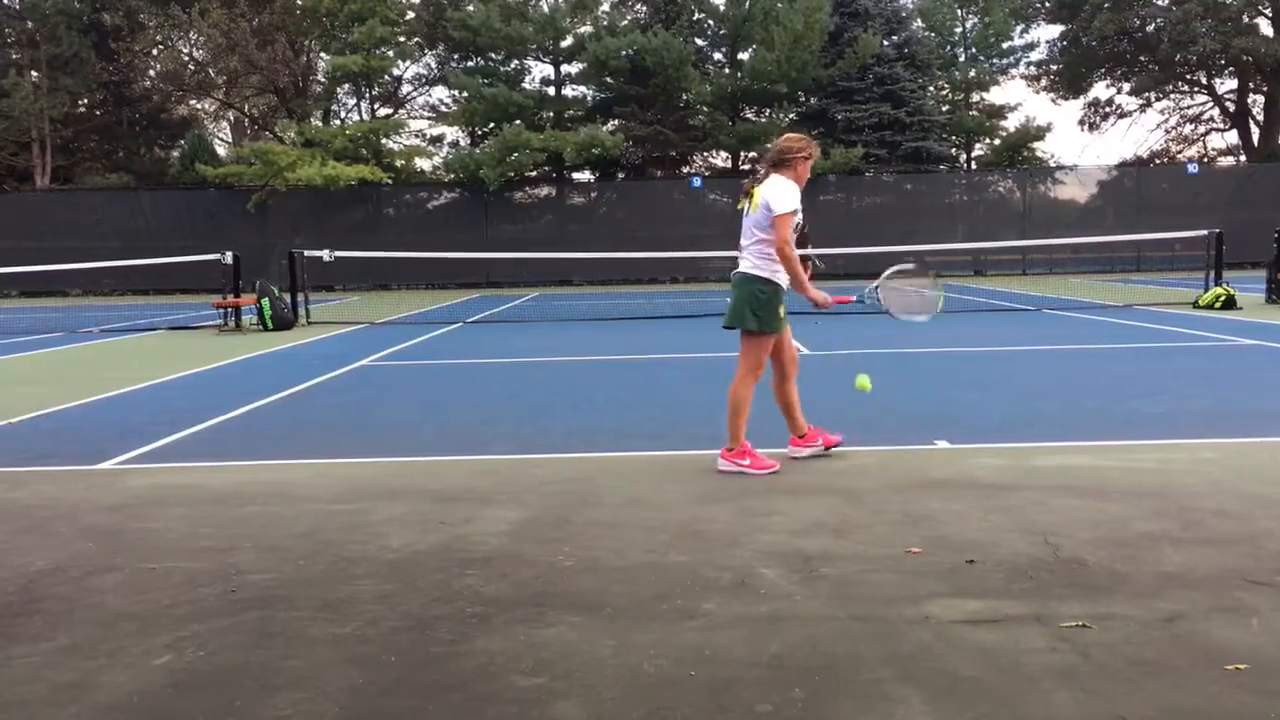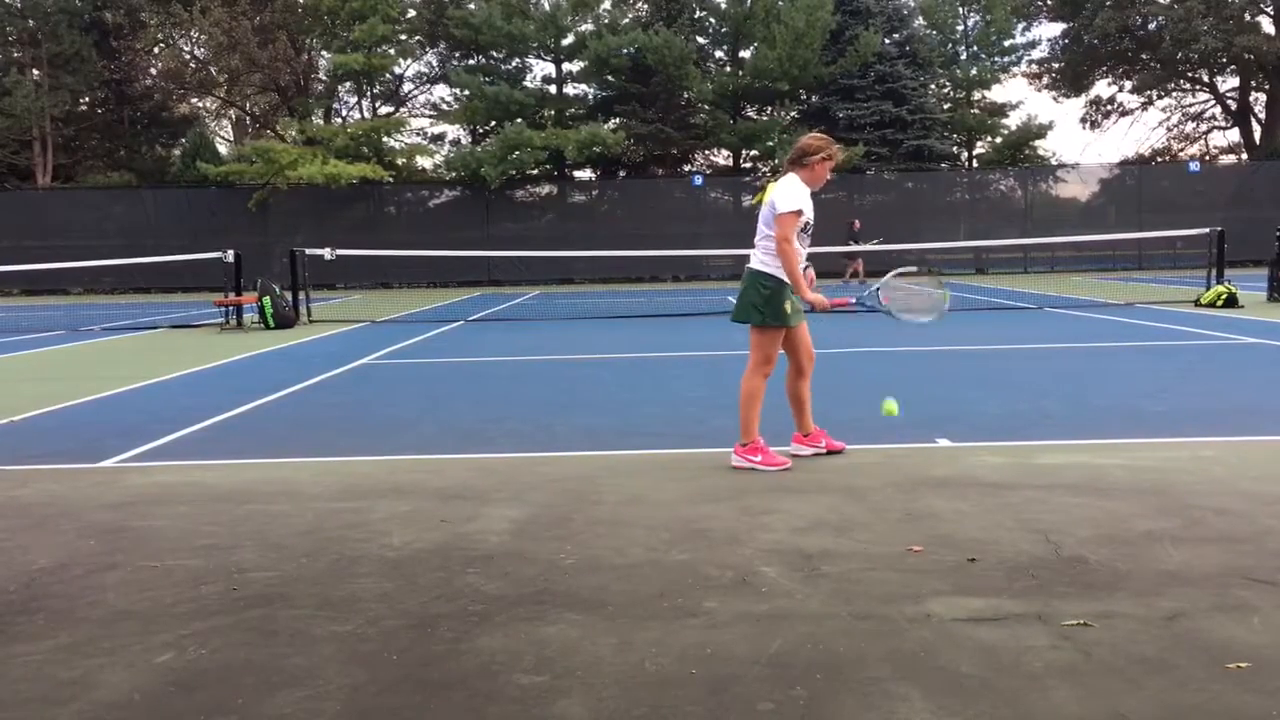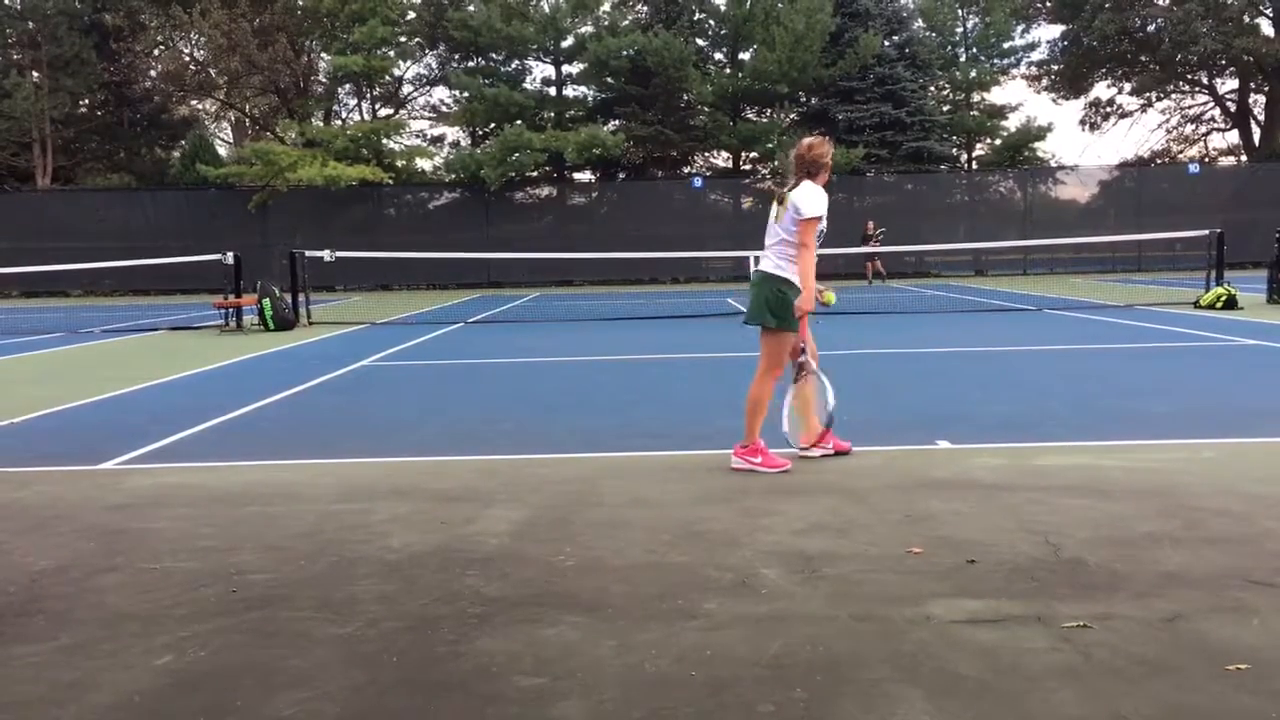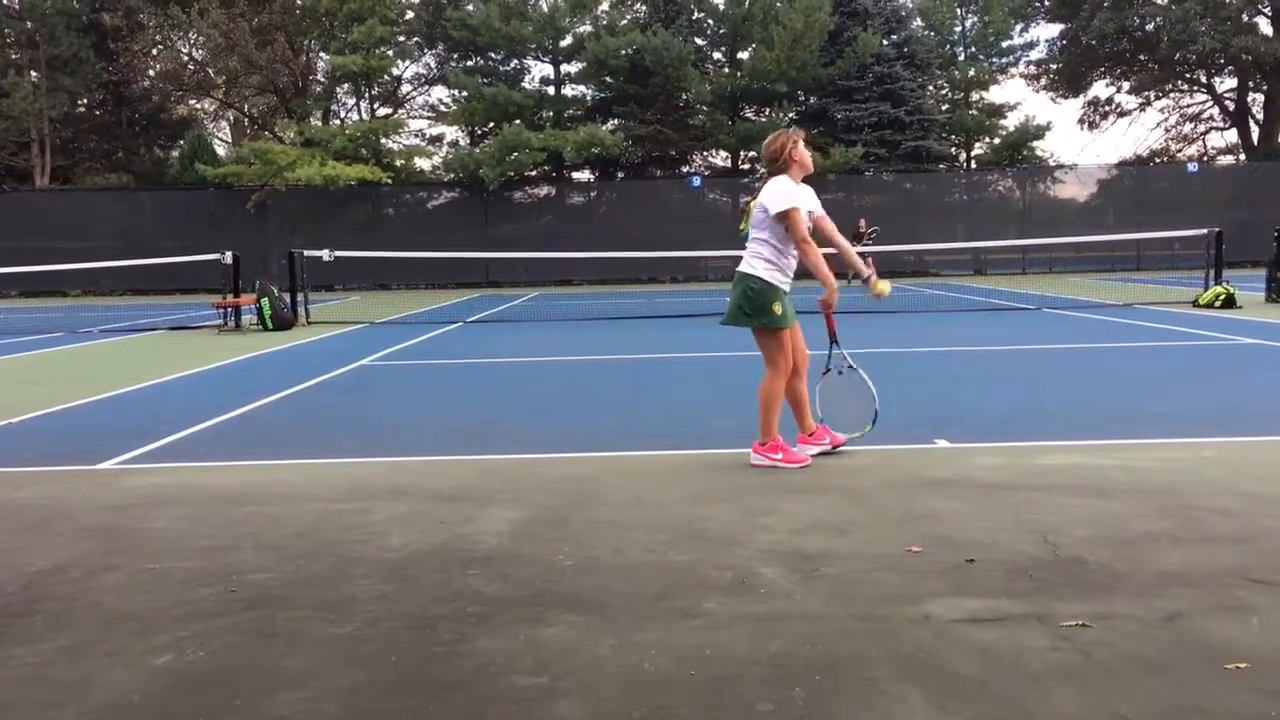
dt=1s
person 1, frame 1
left shoulder: (763, 189)
right shoulder: (784, 188)
right elbow: (782, 246)
left wrist: (788, 278)
right wrist: (808, 289)
left hip: (759, 284)
right hip: (761, 287)
left knee: (787, 364)
right knee: (750, 371)
left ankle: (803, 436)
right ankle: (734, 451)
person 1, frame 2
left shoulder: (793, 188)
right shoulder: (793, 189)
right elbow: (784, 244)
left wrist: (804, 271)
right wrist: (807, 291)
left hip: (779, 286)
right hip: (769, 284)
left knee: (804, 359)
right knee: (761, 367)
left ankle: (806, 436)
right ankle: (747, 447)
person 1, frame 3
left shoulder: (791, 193)
right shoulder: (813, 194)
right elbow: (805, 247)
left wrist: (807, 286)
right wrist: (807, 292)
left hip: (777, 283)
right hip: (779, 285)
right knee: (770, 370)
left ankle: (815, 437)
right ankle: (748, 449)
person 1, frame 4
left shoulder: (803, 194)
right shoulder: (781, 189)
left elbow: (833, 235)
right elbow: (803, 243)
left wrist: (864, 271)
right wrist: (828, 281)
left hip: (774, 287)
right hip: (760, 285)
left knee: (797, 363)
right knee: (782, 366)
left ankle: (811, 434)
right ankle: (768, 445)
